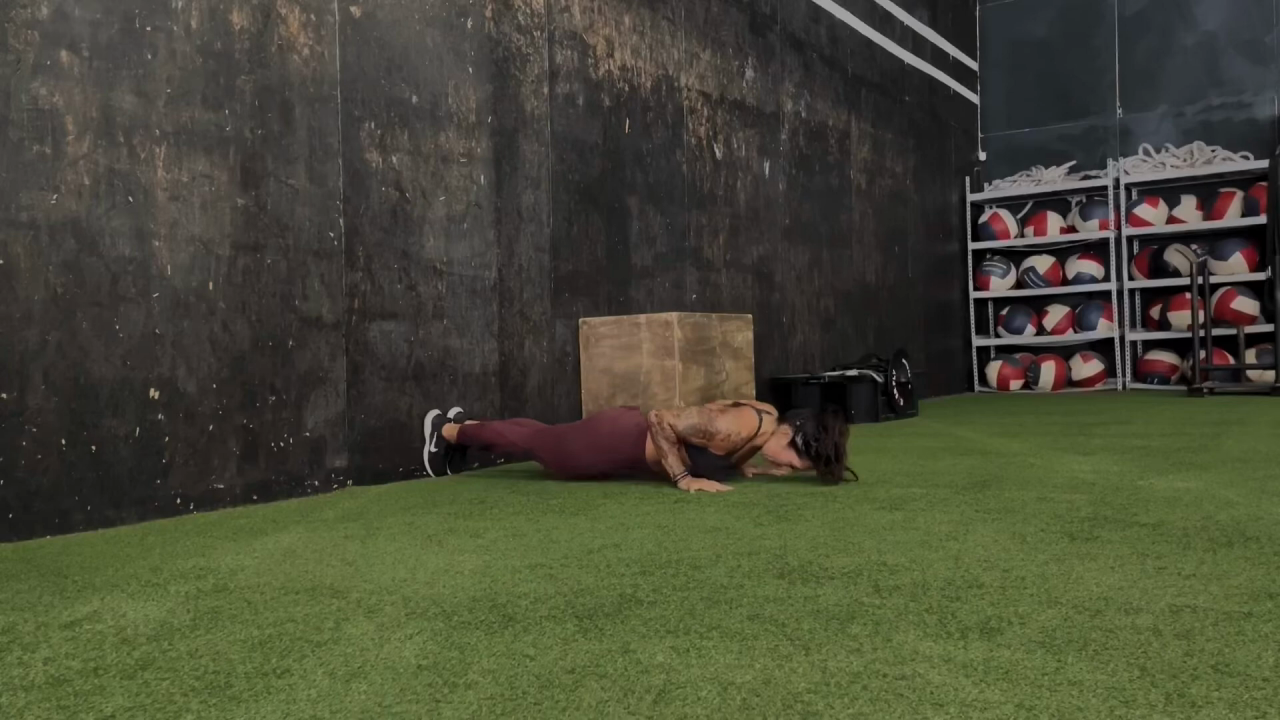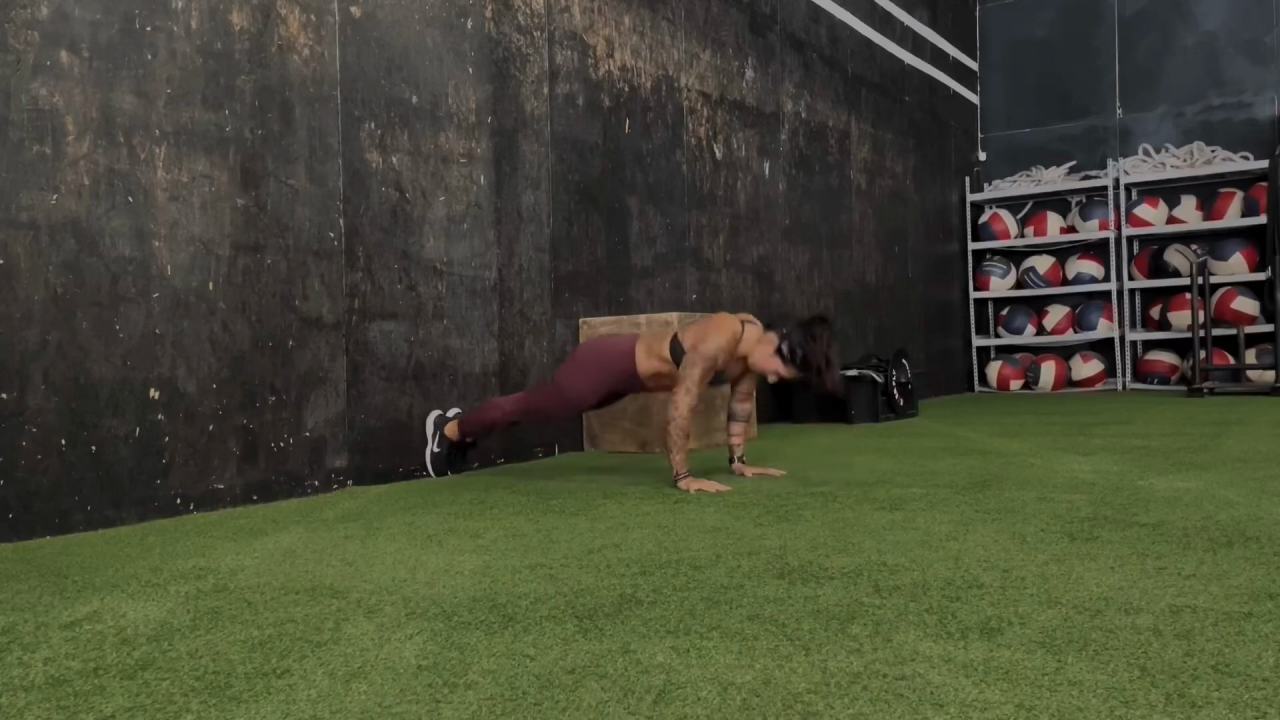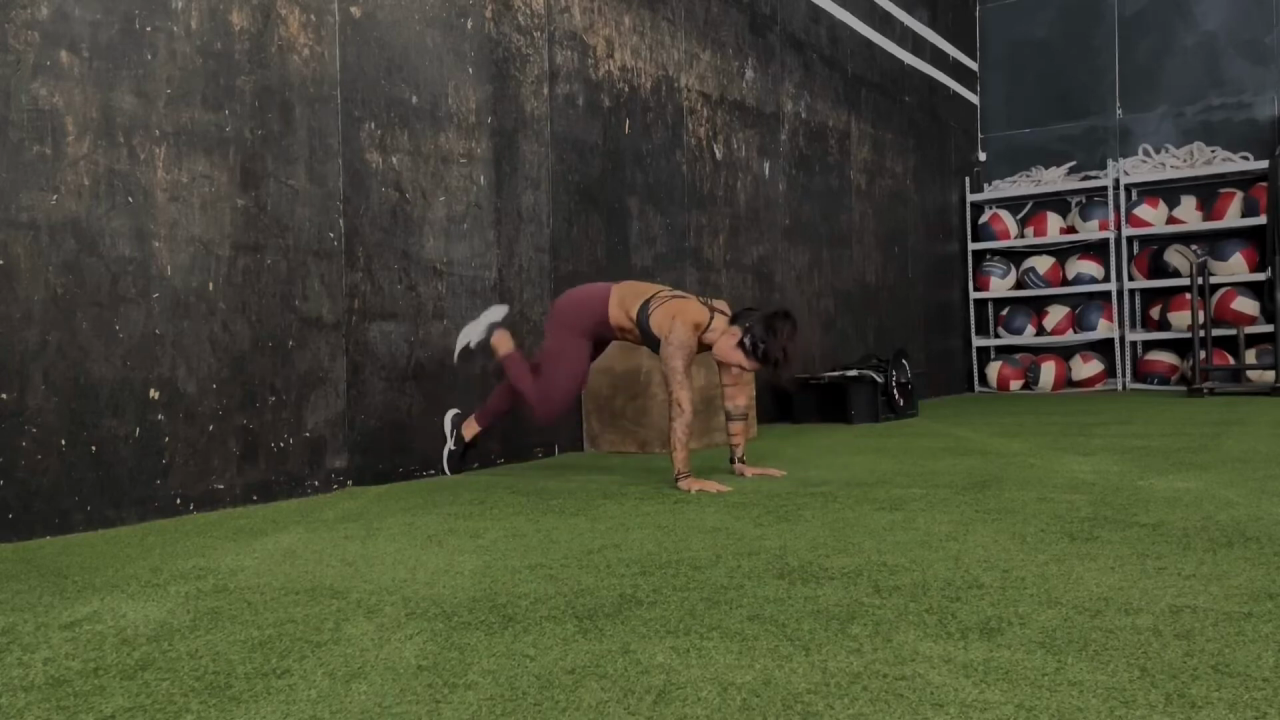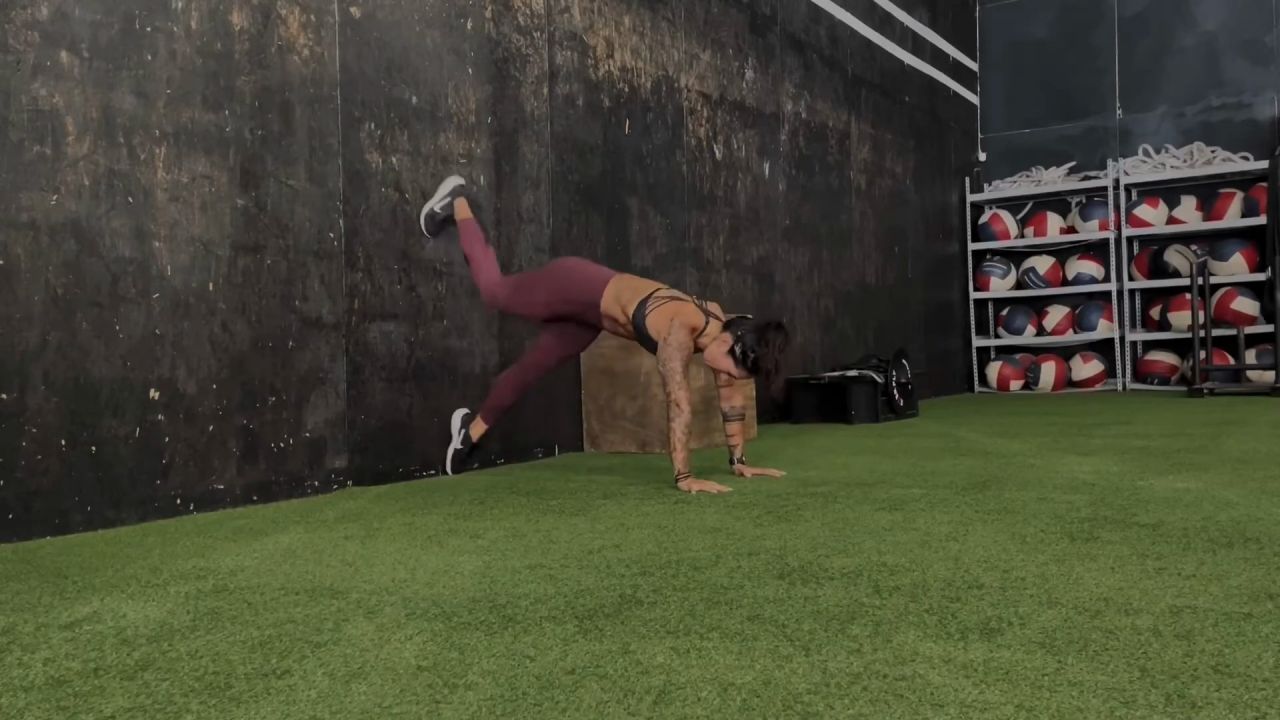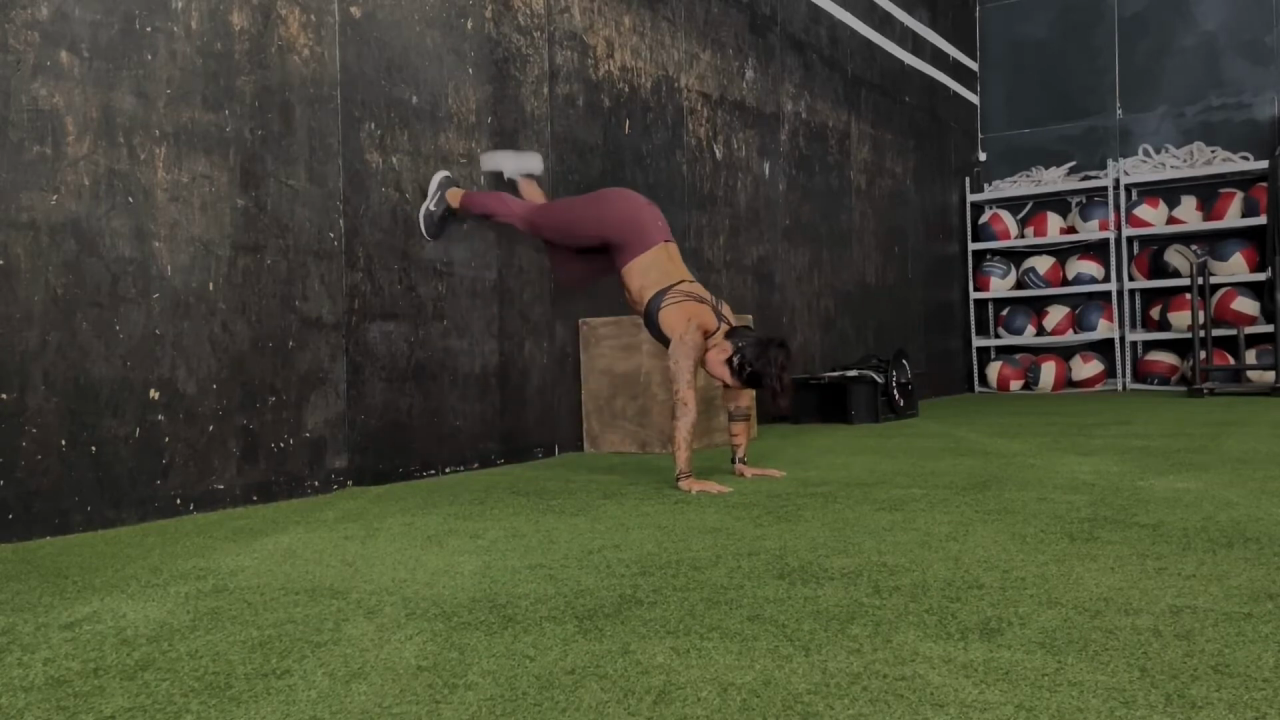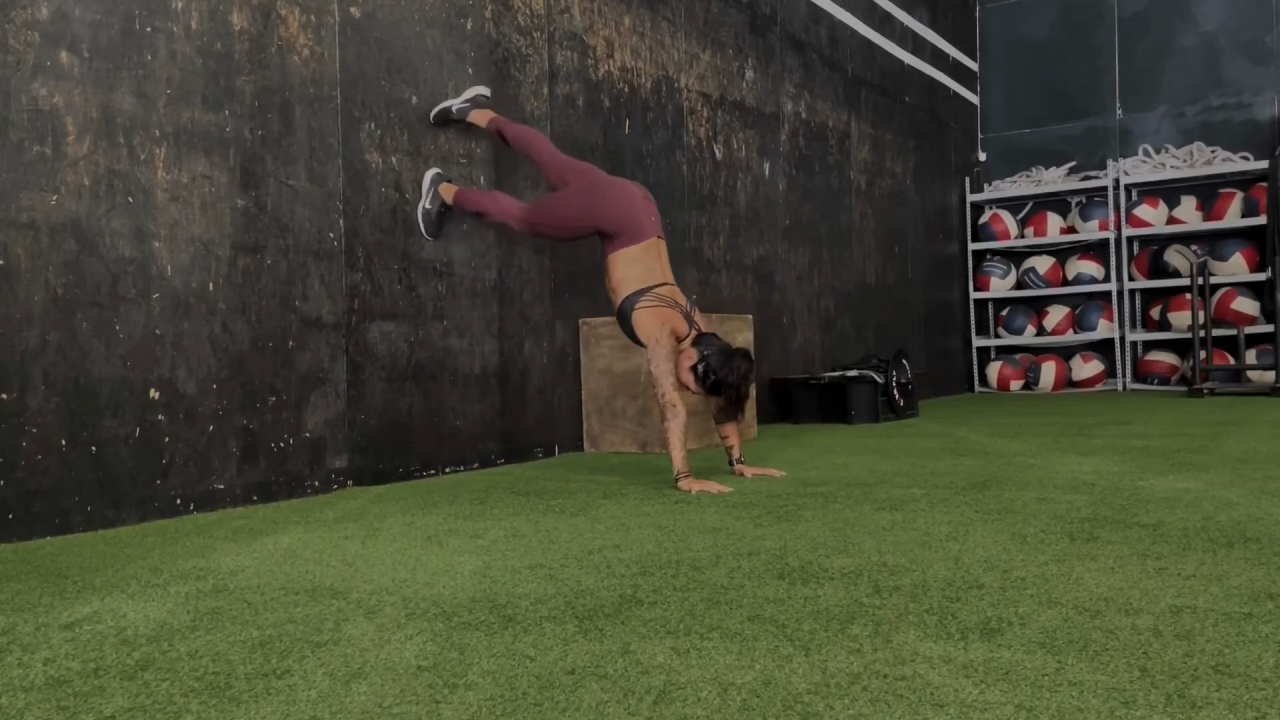
dt=0.5s
person 1, frame 1
left shoulder: (766, 417)
right shoulder: (738, 429)
right elbow: (661, 417)
left wrist: (738, 464)
right wrist: (683, 478)
left hip: (638, 431)
right hip: (621, 442)
left knee: (543, 436)
right knee: (530, 441)
left ankle: (463, 423)
right ankle: (447, 428)
person 1, frame 2
left shoulder: (756, 341)
right shoulder: (719, 342)
left elbow: (740, 404)
right elbow: (681, 407)
left wrist: (738, 460)
right wrist: (682, 475)
left hip: (628, 370)
right hip: (605, 363)
left knee: (534, 406)
right knee: (525, 407)
left ankle: (463, 426)
right ankle: (448, 429)
person 1, frame 3
left shoulder: (730, 328)
right shoulder: (685, 327)
left elbow: (736, 395)
right elbow: (680, 402)
left wrist: (739, 460)
right wrist: (683, 476)
left hip: (603, 320)
right hip: (580, 312)
left knee: (536, 380)
right knee: (545, 409)
left ankle: (465, 429)
right ankle: (495, 335)
person 1, frame 4
left shoulder: (722, 328)
right shoulder: (681, 331)
left elbow: (732, 399)
right elbow: (679, 405)
left wrist: (739, 461)
right wrist: (684, 477)
left hip: (595, 306)
right hip: (577, 285)
left knee: (531, 367)
right knee: (495, 290)
left ankle: (473, 428)
right ankle: (457, 201)
person 1, frame 5
left shoulder: (729, 329)
right shoulder: (692, 332)
left elbow: (738, 399)
right elbow: (684, 405)
left wrist: (741, 461)
right wrist: (685, 477)
left hip: (641, 225)
right hip: (620, 218)
left knee: (570, 271)
right knee: (524, 220)
left ankle: (523, 176)
right ankle: (449, 195)
person 1, frame 6
left shoulder: (701, 333)
right shoulder: (663, 335)
left elbow: (722, 402)
right elbow: (671, 405)
left wrist: (738, 462)
right wrist: (684, 477)
left hip: (632, 206)
right hip: (616, 209)
left knee: (554, 162)
right knee: (521, 219)
left ankle: (477, 112)
right ankle: (444, 195)
